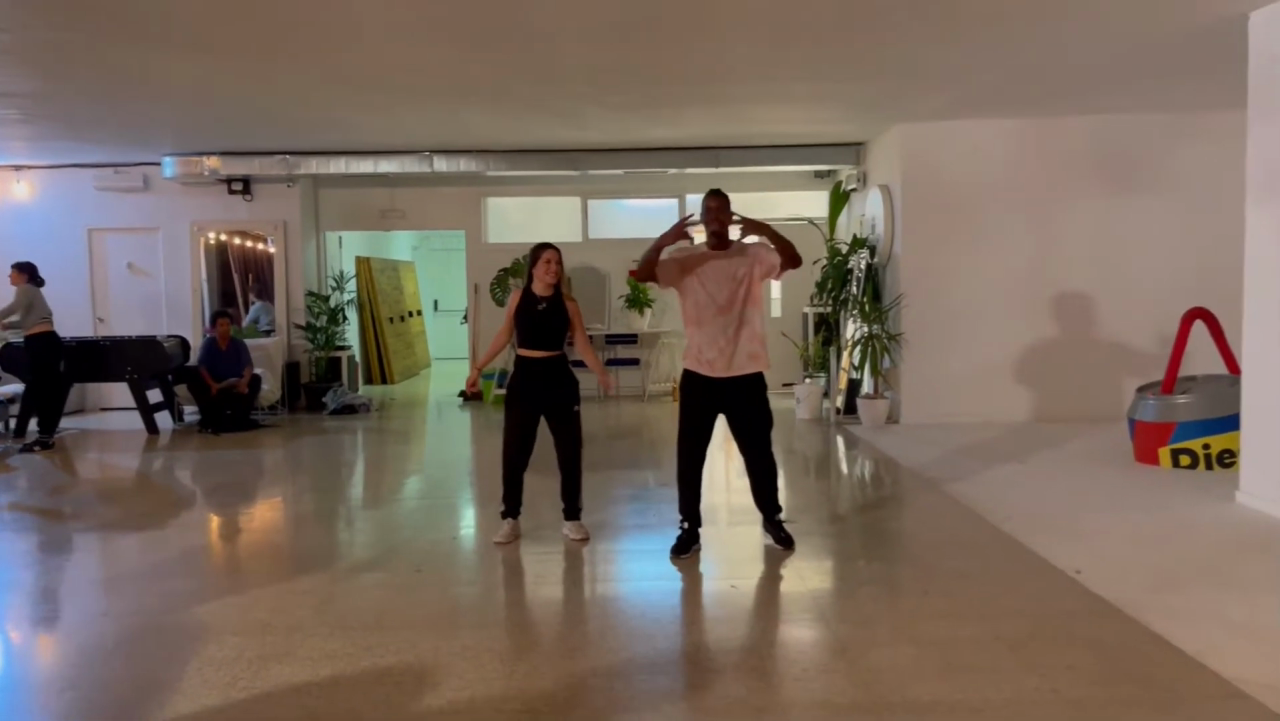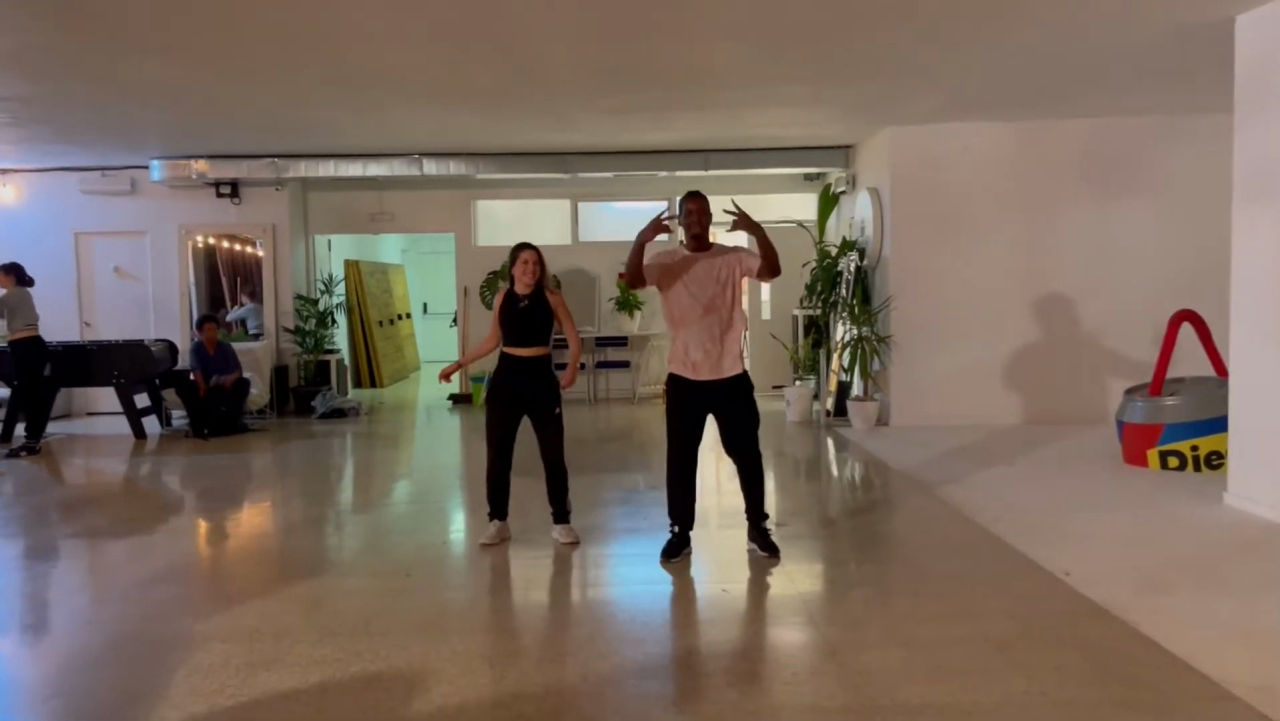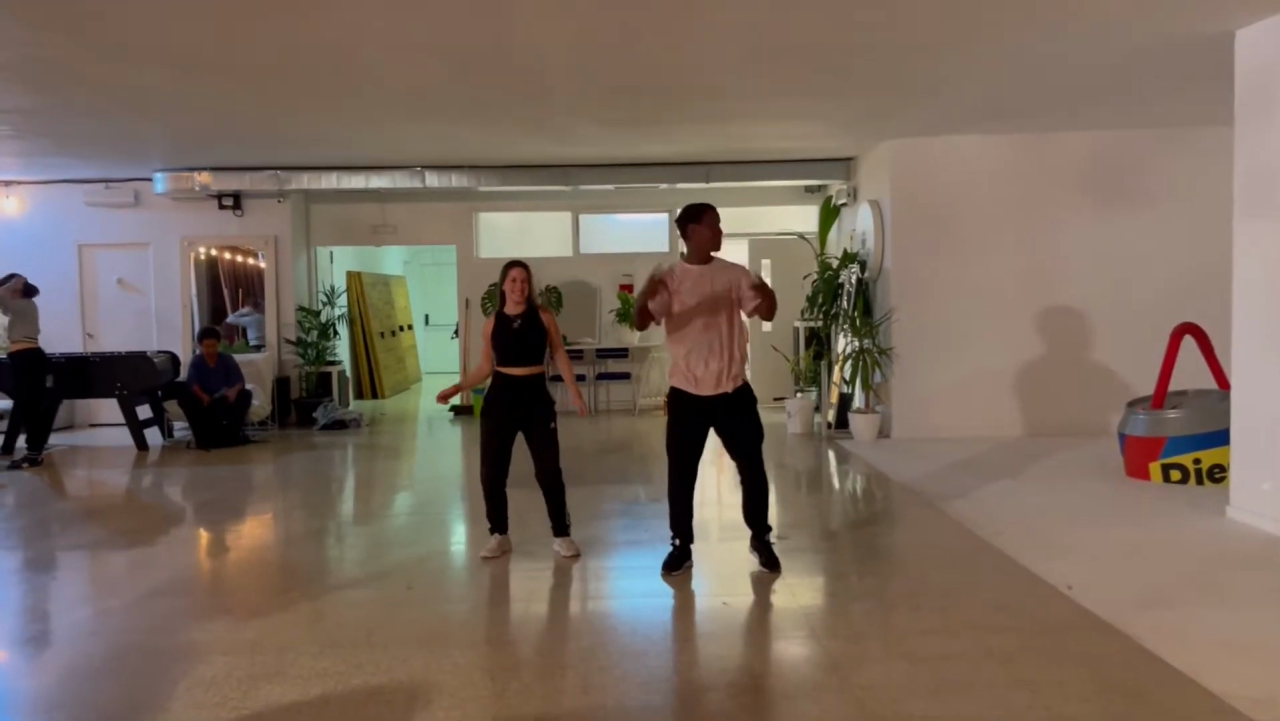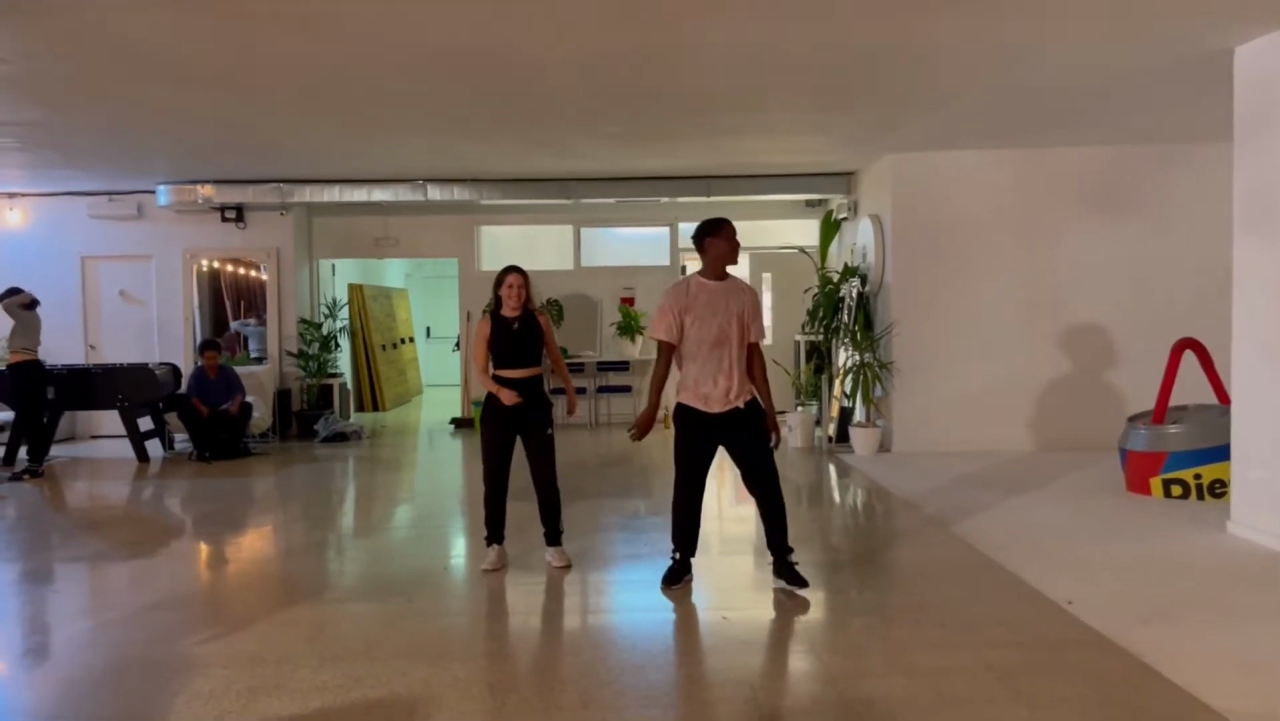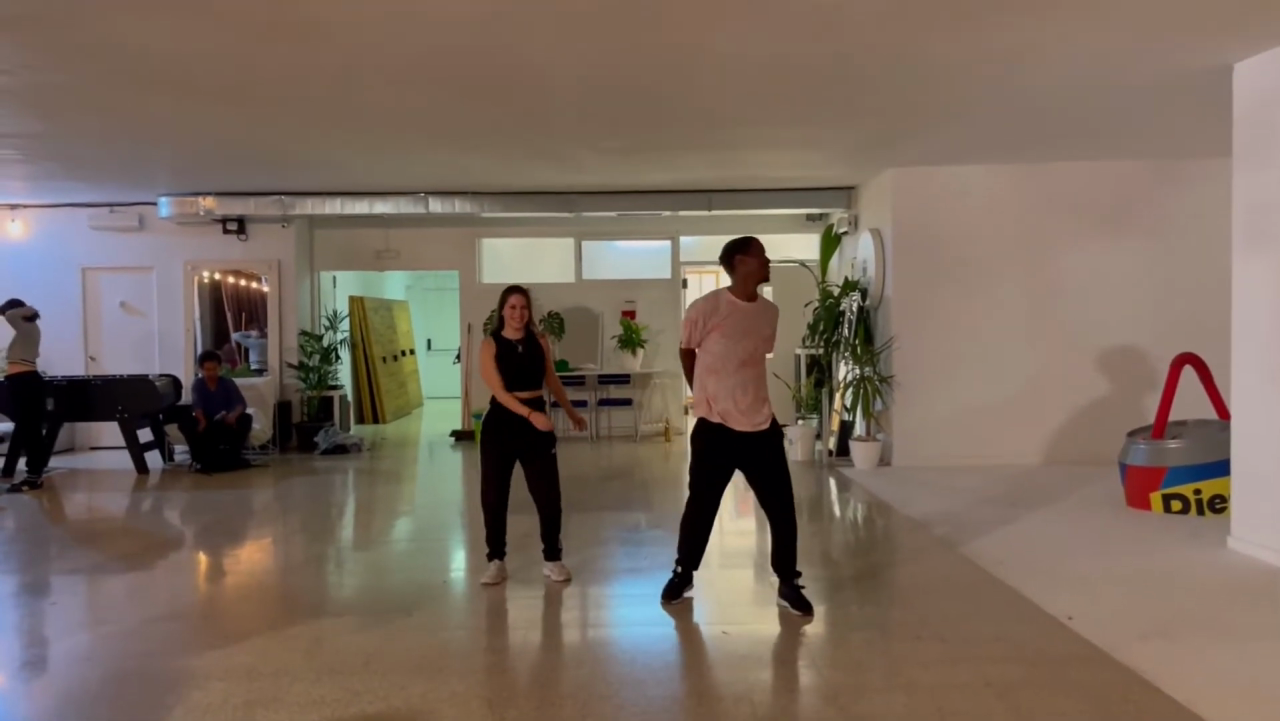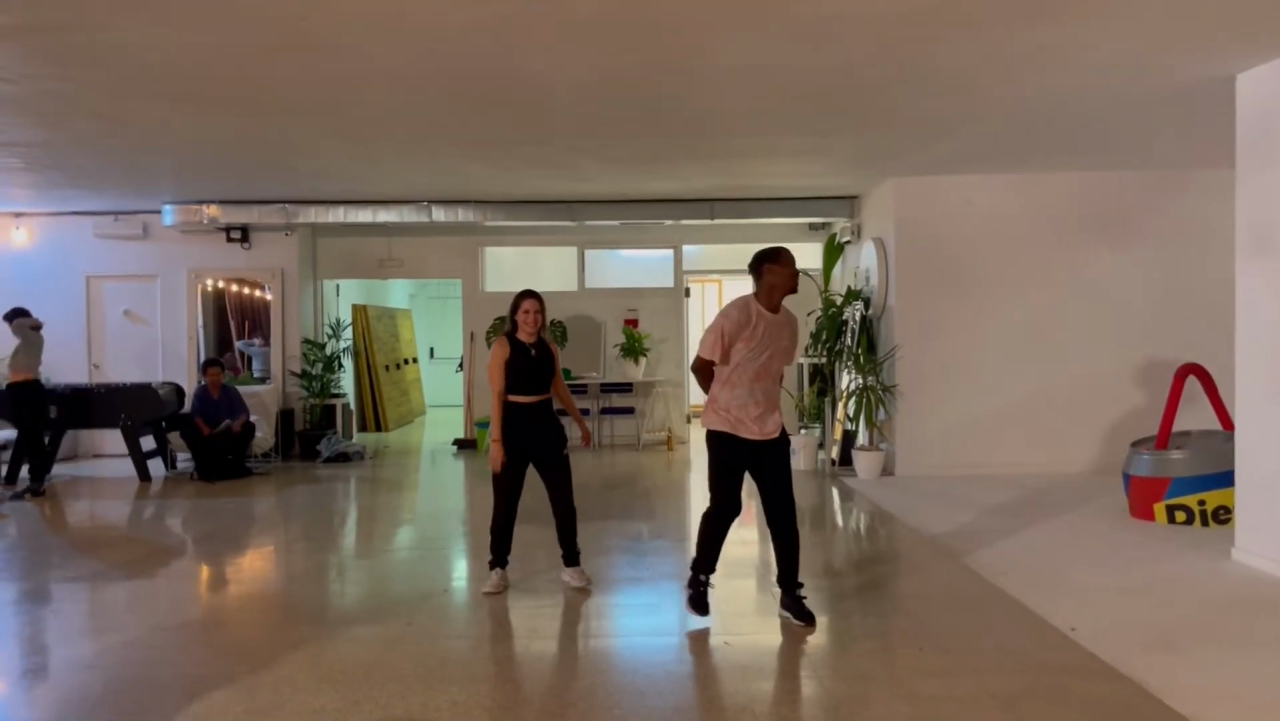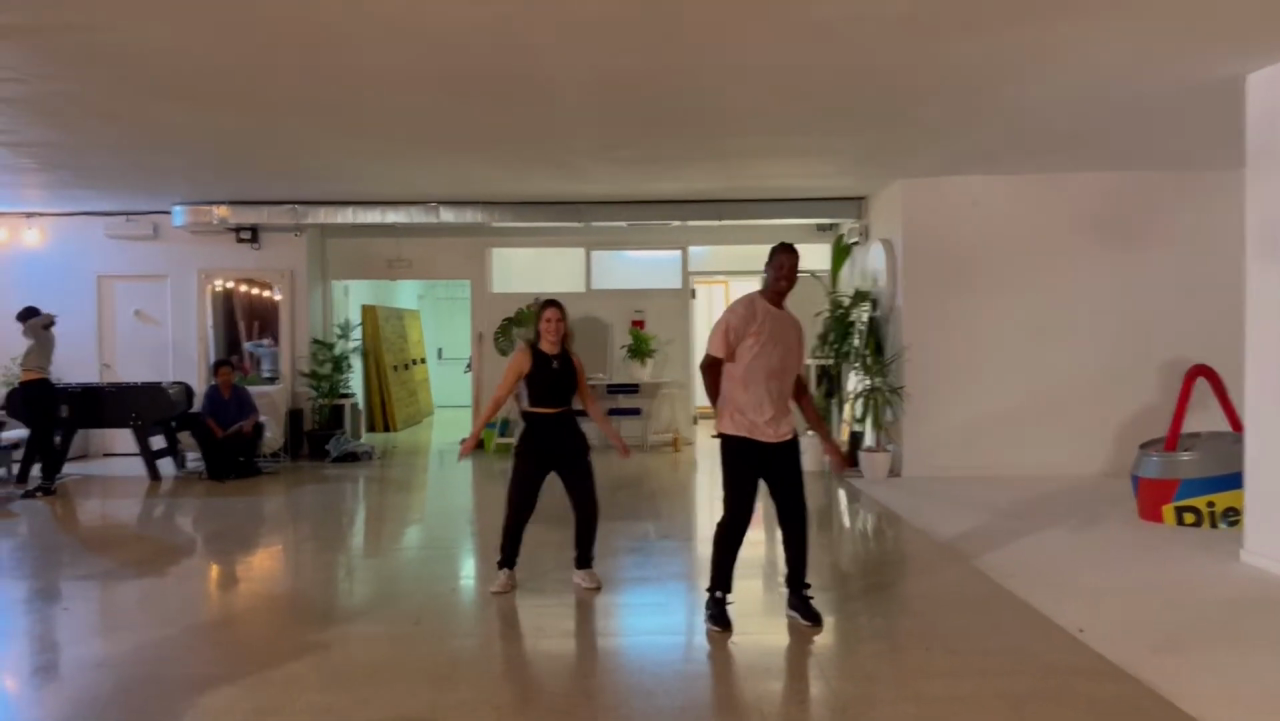
dt=0.2s
person 1, frame 1
left shoulder: (754, 255)
right shoulder: (684, 260)
left elbow: (793, 261)
right elbow: (642, 275)
left wrist: (768, 232)
right wrist: (662, 242)
left hip: (746, 373)
right hip: (699, 374)
left knee: (759, 452)
right knee: (689, 456)
left ankle: (772, 518)
right ankle: (689, 528)
person 1, frame 2
left shoulder: (733, 257)
right shoulder: (665, 262)
left elbow: (772, 271)
right elbow: (632, 281)
left wrist: (757, 231)
right wrist: (642, 239)
left hip: (730, 375)
right hip: (685, 377)
left knee: (747, 453)
right knee: (680, 460)
left ankle: (757, 527)
right ankle: (680, 532)
person 1, frame 3
left shoulder: (734, 274)
right shoulder: (666, 278)
left elbow: (766, 313)
right elbow: (642, 323)
left wrist: (766, 298)
right wrist: (644, 297)
left hip: (733, 389)
right hip: (686, 391)
left knee: (752, 466)
right knee: (680, 473)
left ankle: (760, 538)
right ankle: (681, 545)
person 1, frame 4
left shoulder: (746, 294)
right shoulder: (679, 294)
left elbow: (753, 354)
right elbow: (664, 353)
left wrist: (769, 409)
right wrist: (651, 409)
left hip: (742, 405)
right hip: (694, 407)
left knee: (765, 483)
right knee: (687, 488)
left ankle: (781, 560)
right ankle: (682, 559)
person 1, frame 5
left shoulder: (769, 313)
right shoulder: (706, 308)
right elbow: (687, 354)
left hip: (761, 425)
right hip: (714, 424)
left knee: (781, 504)
right knee: (702, 503)
left ankle: (788, 582)
right ankle: (683, 573)
person 1, frame 6
left shoulder: (789, 324)
right shoulder: (735, 315)
right elbow: (700, 366)
right wrist: (724, 403)
left hip: (770, 432)
right hip: (727, 430)
left knee: (783, 514)
right knee: (724, 508)
left ankle: (790, 593)
right ankle: (699, 578)
person 1, frame 7
left shoulder: (793, 326)
right shoulder: (742, 311)
left elbow: (798, 387)
right elbow: (709, 366)
left wrist: (826, 437)
right wrist: (725, 412)
left hip: (782, 436)
right hip: (741, 434)
left knee: (794, 516)
right knee: (736, 515)
left ankle: (797, 594)
right ankle: (717, 596)
person 2, frame 1
left shoulder: (567, 303)
right shoulder: (518, 297)
left elbow: (582, 344)
right elbow: (505, 335)
left wrist: (601, 374)
right wrist: (478, 368)
left hip: (559, 380)
right hip: (524, 379)
left knee: (570, 453)
right knee: (514, 454)
left ankle: (572, 519)
right ankle: (510, 519)
person 2, frame 2
left shoulder: (551, 297)
right shoulder: (502, 298)
left elbow: (573, 336)
left wrist: (572, 366)
right wrist: (459, 364)
left hip: (541, 378)
right hip: (506, 378)
left knee: (554, 454)
right knee: (498, 454)
left ankle: (561, 522)
right ankle: (498, 521)
person 2, frame 3
left shoulder: (543, 317)
right shoulder: (493, 322)
left elbow: (560, 356)
right elbow: (486, 366)
left wrist: (574, 390)
right wrist: (457, 388)
left hip: (535, 396)
right hip: (500, 398)
left knee: (549, 471)
right knee: (491, 472)
left ankle: (562, 535)
right ankle: (499, 535)
person 2, frame 4
left shoulder: (539, 320)
right shoulder: (487, 324)
left elbow: (555, 358)
right elbow: (481, 371)
left wrist: (570, 392)
right wrist: (498, 391)
left hip: (535, 400)
right hip: (499, 406)
left knee: (545, 477)
right knee: (494, 479)
left ankle: (554, 544)
right ankle: (496, 546)
person 2, frame 5
left shoulder: (539, 342)
right shoulder: (490, 345)
left elbow: (551, 382)
right elbow: (498, 392)
left wrist: (572, 413)
right wrist: (530, 414)
left hip: (537, 428)
right hip: (500, 425)
left knee: (549, 497)
right knee: (493, 498)
left ankle: (552, 559)
right ankle: (496, 561)
person 2, frame 6
left shoulder: (548, 348)
right shoulder: (503, 346)
left elbow: (560, 389)
right elbow: (497, 396)
left wrist: (581, 423)
right wrist: (496, 440)
left hip: (548, 425)
right hip: (514, 427)
left knee: (563, 499)
right knee: (505, 503)
left ankle: (571, 565)
right ankle: (498, 570)
person 2, frame 7
left shoulder: (572, 359)
right shoulder: (525, 356)
left elbow: (588, 400)
right elbow: (500, 397)
left wrist: (613, 434)
right wrist: (475, 433)
left hip: (569, 435)
right hip: (535, 436)
left knee: (587, 506)
right knee: (518, 508)
left ankle: (583, 568)
right ankle: (506, 570)
person 3, frame 1
left shoulder: (26, 290)
right shoulder: (30, 292)
right elbow: (22, 321)
left hip: (42, 343)
right hip: (44, 342)
left knee: (40, 391)
right knee: (45, 391)
left ankle: (45, 438)
right ankle: (46, 436)
person 3, frame 2
right shoulder: (19, 294)
left hip: (27, 348)
right hip: (29, 347)
left knee: (28, 395)
right knee: (29, 395)
left ankle: (32, 443)
right ankle: (33, 441)
person 3, frame 3
left shoulder: (23, 305)
right shoulder: (25, 305)
left hip: (26, 359)
right hip: (28, 359)
left knee: (28, 407)
right knee: (29, 407)
left ankle: (34, 454)
right ankle: (35, 452)
person 3, frame 4
left shoulder: (27, 317)
right shoulder: (28, 317)
left wrist: (23, 298)
right wrist: (25, 298)
left hip: (26, 371)
right hip: (26, 370)
left knee: (28, 418)
right knee: (29, 418)
left ankle: (35, 466)
right ankle: (36, 463)
person 3, frame 5
left shoulder: (28, 329)
right shoulder: (27, 329)
left wrist: (25, 311)
right wrist: (27, 311)
left hip: (24, 382)
right hip: (23, 382)
left knee: (28, 429)
right knee: (28, 429)
left ankle: (34, 477)
right ankle: (35, 474)
person 3, frame 6
left shoulder: (32, 337)
right shoulder: (29, 338)
left elbow: (18, 325)
right elbow: (19, 328)
left wrist: (32, 323)
right wrist: (33, 322)
left hip: (26, 390)
right hip: (23, 390)
left knee: (30, 437)
right knee: (29, 437)
left ankle: (37, 484)
right ankle: (37, 482)
person 3, frame 7
left shoulder: (44, 337)
right shoulder: (39, 338)
left elbow: (31, 325)
right elbow: (30, 329)
left wrist: (46, 319)
right wrist: (46, 319)
left hip: (37, 389)
right hip: (33, 389)
left knee: (41, 436)
right knee: (40, 436)
left ankle: (48, 483)
right ankle: (48, 481)
